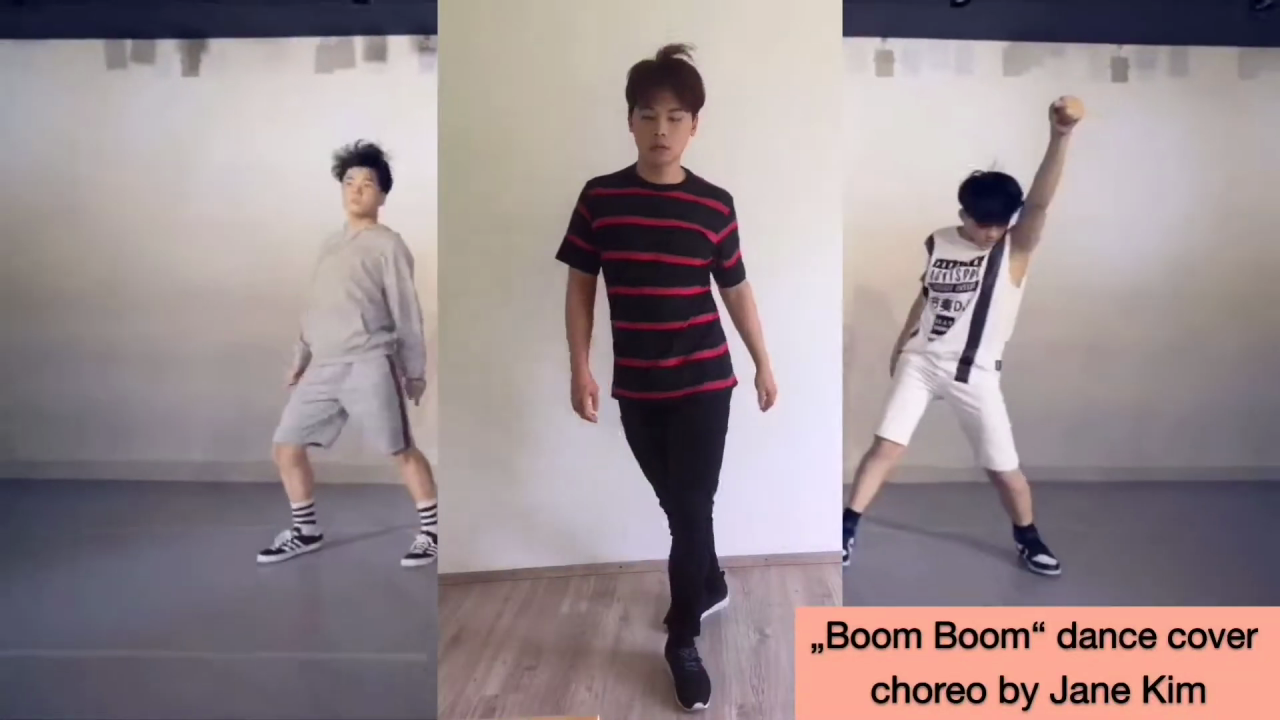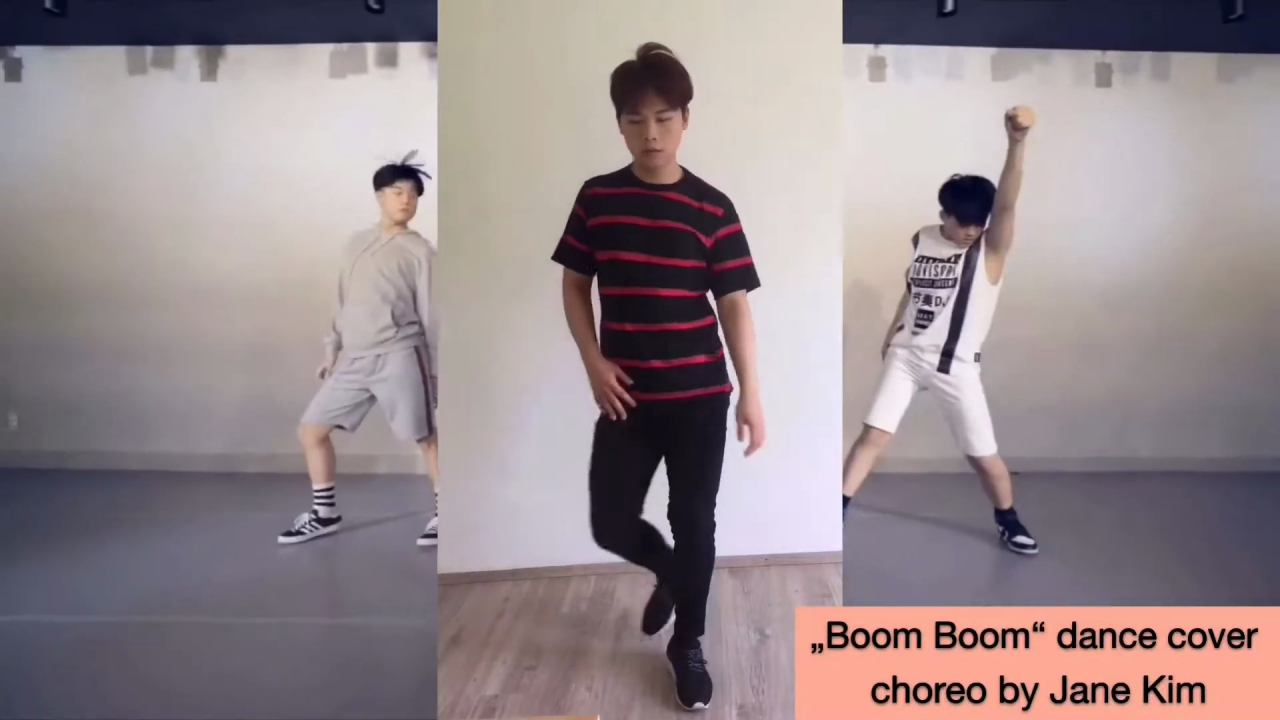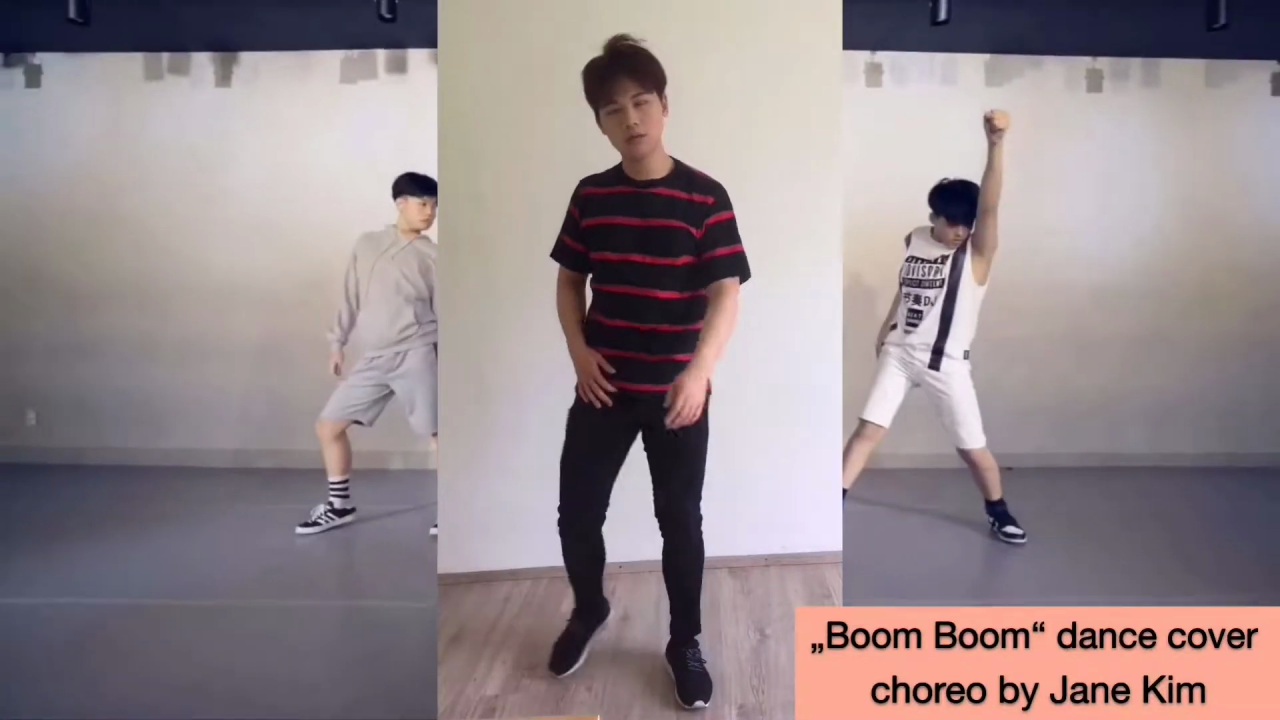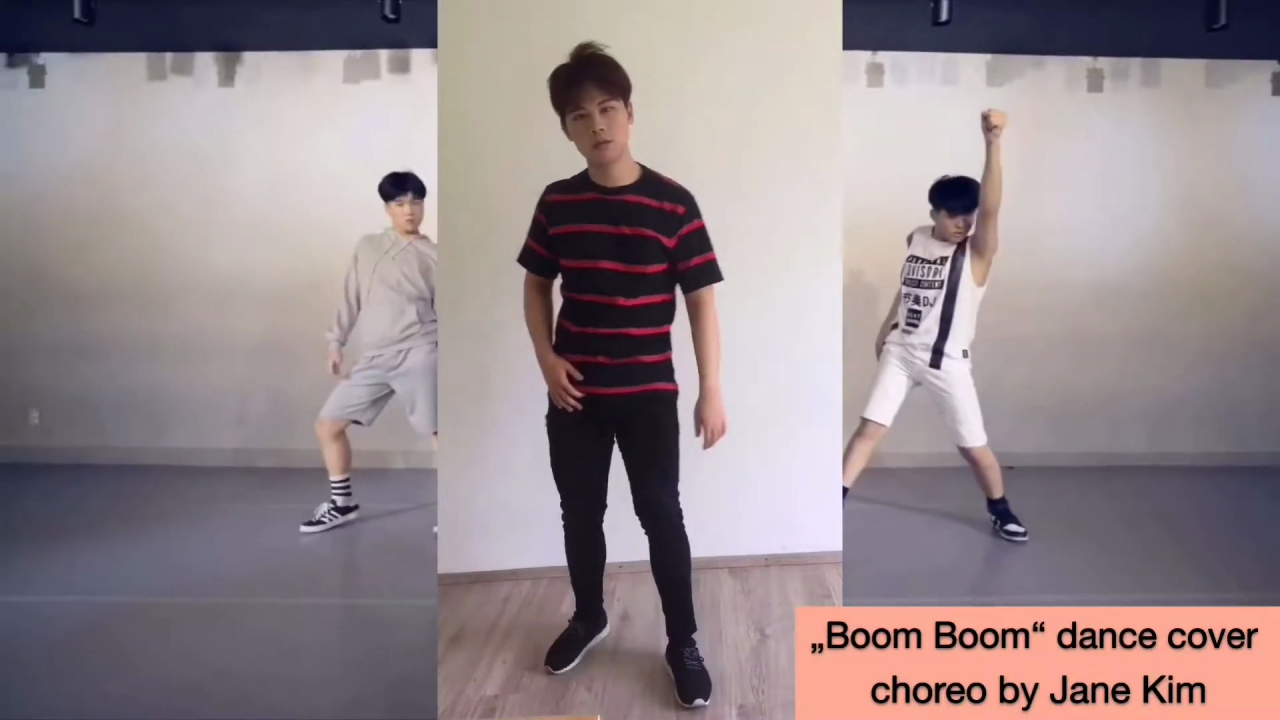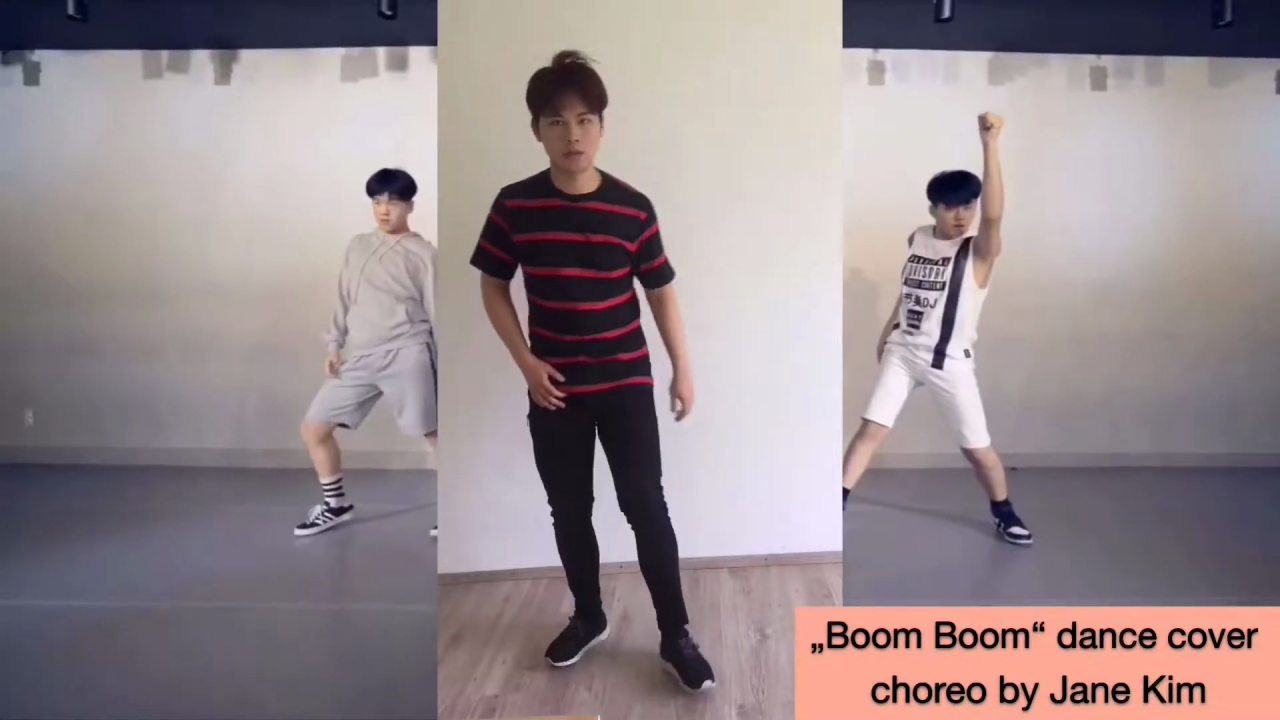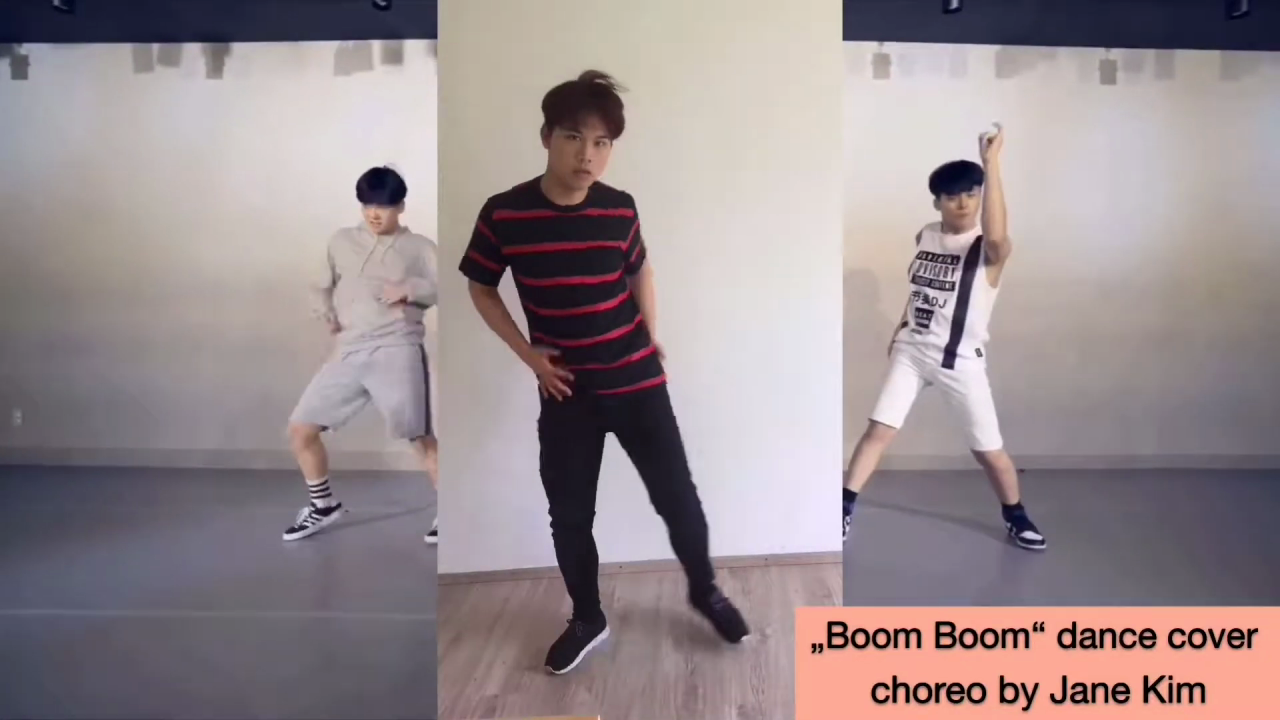
dt=0.3s
person 1, frame 1
left shoulder: (714, 204)
right shoulder: (600, 197)
left elbow: (735, 288)
right elbow: (580, 285)
left wrist: (763, 363)
right wrist: (579, 366)
left hip: (704, 382)
right hip: (636, 387)
left knee: (689, 511)
right knee: (679, 506)
left ankle: (682, 641)
right ankle: (711, 586)
person 1, frame 2
left shoulder: (713, 207)
right shoulder: (597, 197)
left elbow: (736, 305)
right elbow: (574, 286)
left wrist: (751, 392)
right wrist: (594, 364)
left hip: (699, 393)
right hip: (626, 393)
left knee: (694, 520)
right knee: (610, 523)
left ankle: (688, 644)
right ankle: (668, 574)
person 1, frame 3
left shoulder: (705, 196)
right shoulder: (590, 196)
left elbow: (725, 294)
right elbow: (569, 282)
left wrist: (697, 373)
right wrist: (579, 352)
left hip: (675, 386)
right hip: (605, 383)
left knee: (679, 518)
right knee: (577, 511)
left ankle: (685, 643)
right ankle: (588, 608)
person 1, frame 4
left shoulder: (673, 203)
right shoulder: (557, 203)
left elbow: (701, 297)
right elbow: (537, 286)
left wrist: (711, 391)
right wrist: (545, 358)
left hip: (648, 388)
right hip: (574, 388)
left knee: (661, 515)
right knee: (580, 513)
left ankle: (682, 643)
right ankle: (588, 617)
person 1, frame 5
left shoulder: (632, 208)
right shoulder: (515, 205)
left elbow: (661, 290)
right elbow: (494, 286)
left wrist: (683, 370)
right wrist: (526, 361)
left hip: (625, 382)
right hip: (554, 388)
left knee: (646, 506)
right knee: (569, 510)
left ankle: (675, 633)
right ankle: (588, 617)
person 1, frame 6
left shoulder: (618, 209)
right shoulder: (502, 214)
right elbow: (479, 287)
left wrist: (650, 336)
right wrist: (525, 352)
left hip: (637, 383)
right hip: (567, 393)
left knee: (677, 498)
right knee: (570, 516)
left ankle: (704, 591)
right ankle: (588, 619)
person 2, frame 1
left shoulder: (1015, 249)
right shoulder: (938, 243)
left elbow: (1040, 200)
left wrist: (1060, 135)
right wrist: (900, 345)
left hip: (974, 374)
right hip: (919, 362)
left knee: (1004, 468)
right knee: (885, 447)
left ankle: (1028, 539)
right ankle: (846, 531)
person 2, frame 2
left shoulder: (992, 249)
right shoulder: (923, 240)
left elbow: (1007, 202)
left wrist: (1017, 142)
right wrist: (891, 332)
left hip: (956, 365)
right hip: (906, 355)
left knee: (983, 454)
right knee: (874, 434)
left ankle: (1009, 521)
right ankle: (837, 513)
person 2, frame 3
left shoulder: (978, 251)
right shoulder: (914, 240)
left elbow: (989, 205)
left wrist: (995, 144)
right wrist: (885, 328)
left hip: (947, 363)
right hip: (899, 353)
left knee: (973, 447)
right knee: (869, 429)
left ankle: (999, 512)
person 2, frame 4
left shoulder: (978, 251)
right shoulder: (916, 240)
left elbow: (992, 208)
left wrist: (993, 142)
right wrist: (887, 326)
left hip: (948, 361)
right hip: (900, 352)
left knee: (974, 446)
right knee: (870, 428)
left ankle: (1001, 510)
person 2, frame 5
left shoulder: (980, 251)
right shoulder: (917, 239)
left elbow: (994, 214)
left wrist: (990, 143)
right wrist: (889, 328)
left hip: (950, 362)
right hip: (902, 352)
left knee: (978, 447)
right knee: (871, 429)
left ankle: (1004, 513)
right ankle: (837, 504)
person 2, frame 6
left shoulder: (992, 248)
right shoulder: (926, 236)
left elbow: (995, 235)
left wrist: (991, 162)
right wrist: (900, 330)
left hip: (961, 360)
right hip: (912, 351)
left knee: (989, 449)
right knee: (879, 429)
left ankle: (1016, 517)
right ankle: (843, 509)
person 3, frame 1
left shoulder: (388, 245)
right shoulder: (331, 244)
left elbow: (406, 311)
left wrist: (415, 371)
right wrist: (301, 358)
left hip: (369, 363)
right hip: (323, 368)
left knee: (401, 451)
right knee: (285, 447)
left ankle: (431, 531)
right ankle: (306, 531)
person 3, frame 2
left shoulder: (419, 250)
right shoulder: (357, 244)
left elbow: (430, 312)
left wrist: (435, 368)
right wrist: (331, 349)
left hip: (397, 356)
right hip: (354, 360)
left knee: (424, 438)
right knee: (310, 430)
left ankle: (445, 515)
right ankle: (324, 514)
person 3, frame 3
left shoulder: (432, 255)
right shoulder: (367, 244)
left elbow: (442, 311)
right elbow: (351, 298)
right wrist: (337, 343)
left hip: (416, 355)
right hip: (373, 357)
left knee: (437, 432)
right knee: (328, 425)
right ankle: (340, 505)
person 3, frame 4
left shoulder: (431, 255)
right shoulder: (366, 247)
right elbow: (351, 300)
right wrist: (336, 344)
left hip: (418, 354)
right hip: (373, 357)
left knee: (441, 430)
right knee: (327, 425)
right ankle: (342, 504)
person 3, frame 5
left shoulder: (423, 253)
right shoulder: (357, 246)
left elbow: (437, 313)
right elbow: (345, 301)
right wrist: (334, 345)
left hip: (406, 355)
right hip: (360, 358)
left knee: (433, 434)
right knee: (313, 427)
right ankle: (336, 505)
person 3, frame 6
left shoulder: (417, 246)
right shoulder: (343, 240)
right elbow: (319, 288)
left wrist: (413, 290)
right wrist: (327, 313)
left hip: (397, 350)
right hip: (348, 353)
left knee: (418, 437)
right knee: (300, 429)
right ankle: (323, 505)
